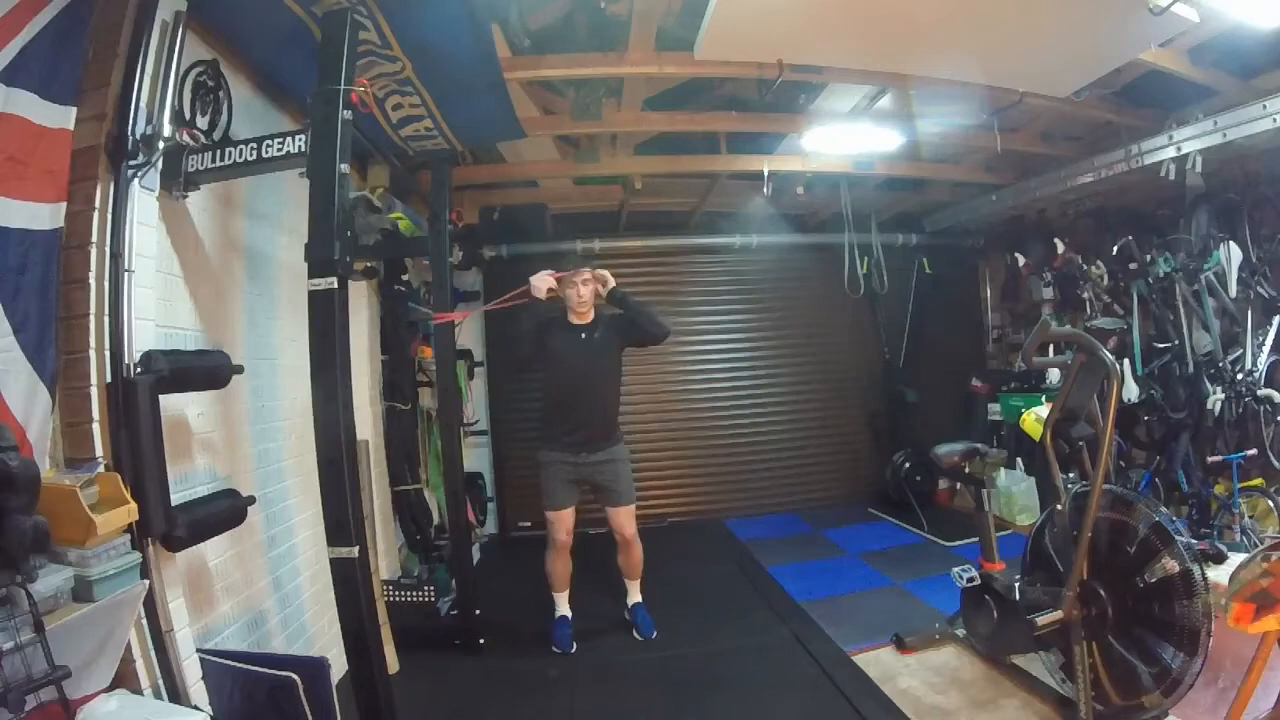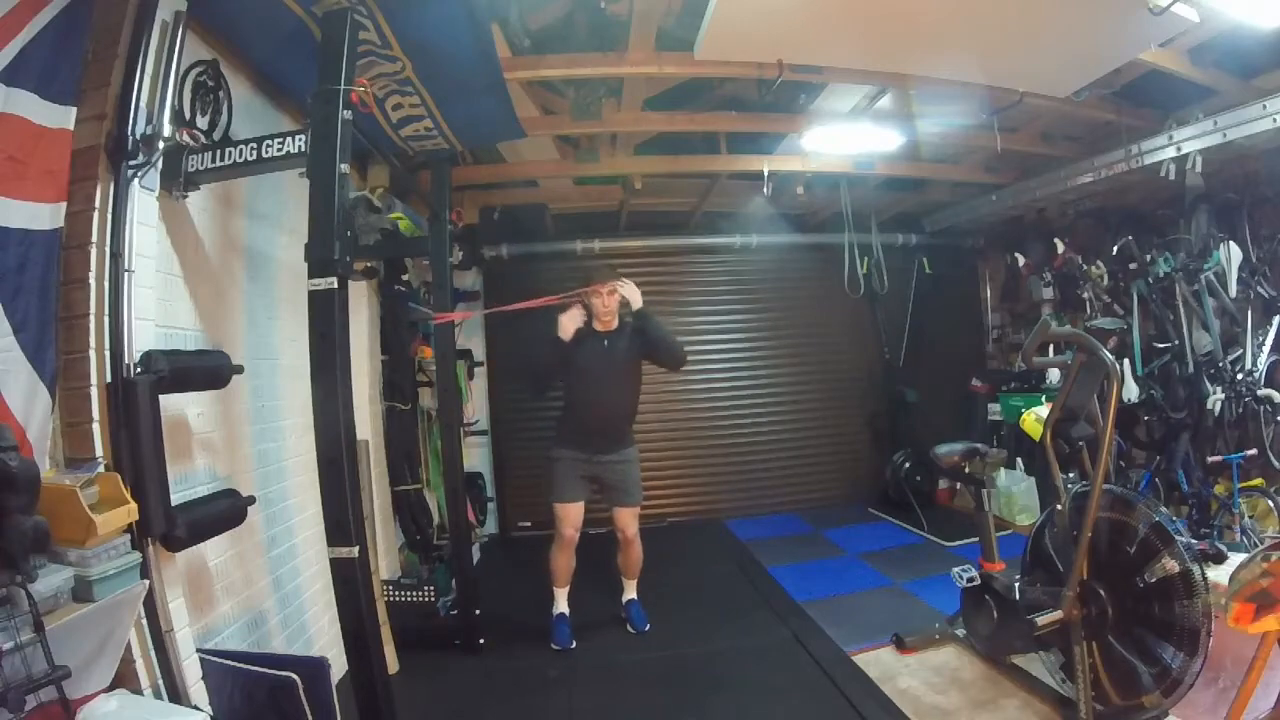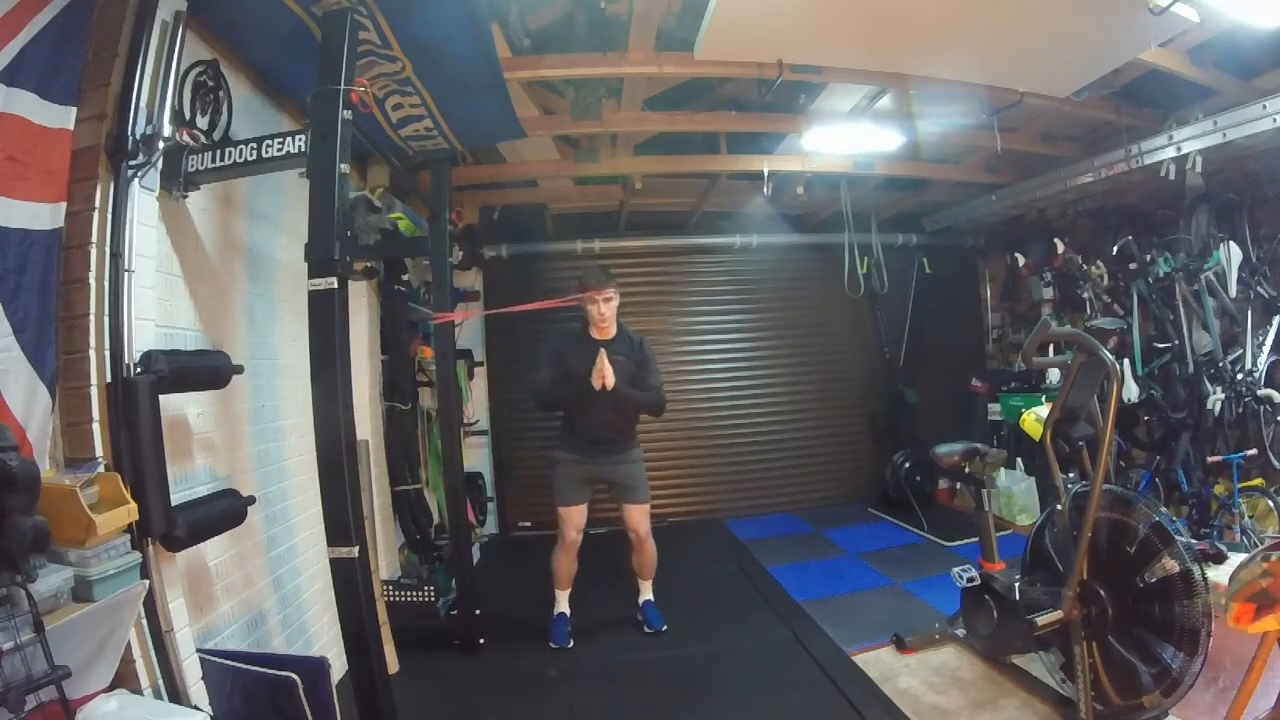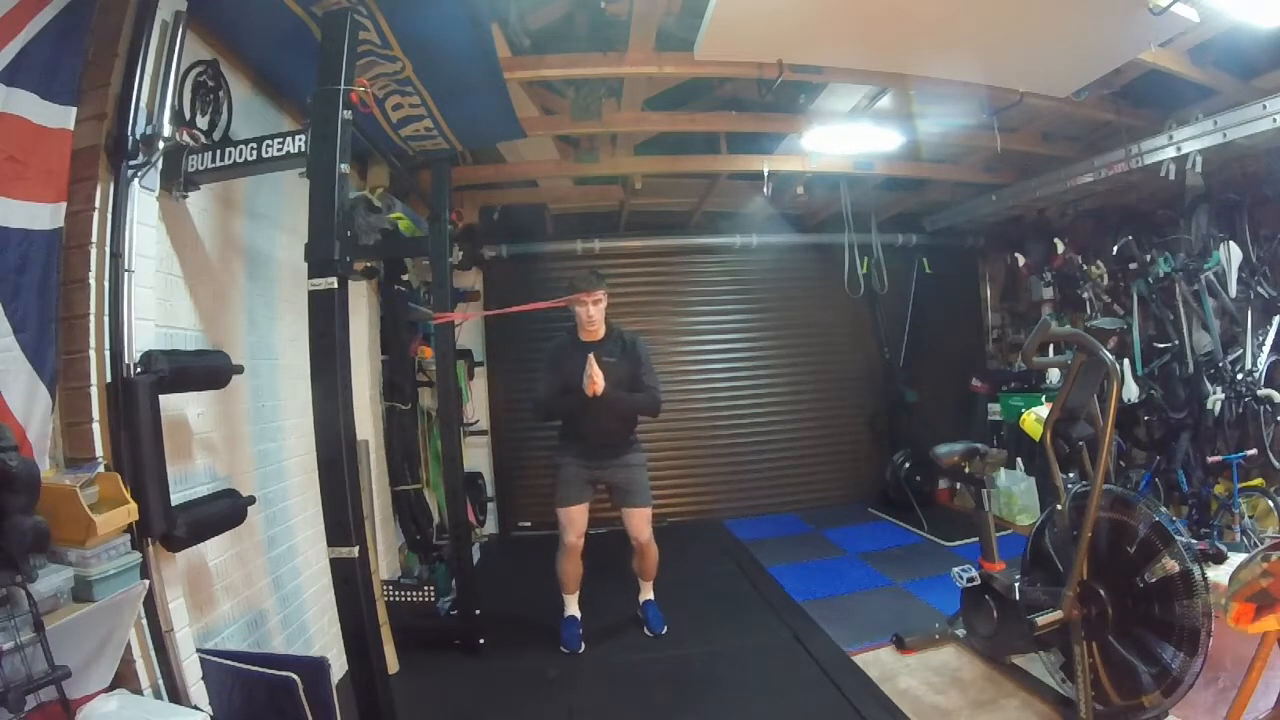
dt=0.7s
person 1, frame 1
left shoulder: (613, 326)
right shoulder: (548, 330)
left elbow: (659, 331)
right elbow: (519, 351)
left wrist: (615, 293)
right wrist: (537, 301)
left hip: (608, 450)
right hip: (560, 455)
left knee: (627, 534)
right knee: (560, 539)
left ankle: (635, 603)
right ankle: (562, 613)
person 1, frame 2
left shoulder: (634, 336)
right shoulder: (573, 338)
left elbow: (676, 359)
left wrist: (641, 310)
right wrist: (560, 340)
left hip: (619, 452)
right hip: (572, 453)
left knee: (628, 533)
right knee: (566, 534)
left ankle: (630, 598)
right ankle: (560, 610)
person 1, frame 3
left shoulder: (636, 347)
right shoulder: (565, 347)
left elbow: (657, 404)
right elbow: (544, 399)
left wrist: (616, 387)
right wrist: (588, 385)
left hip: (623, 454)
right hip: (574, 455)
left knee: (640, 533)
right knee: (569, 537)
left ankle: (646, 600)
right ankle: (561, 610)
person 1, frame 4
left shoulder: (630, 346)
right shoulder: (560, 351)
left elbow: (652, 403)
right elbow: (545, 408)
left wrist: (606, 392)
right wrist: (581, 393)
left hip: (624, 456)
right hip: (575, 459)
left knee: (642, 538)
right knee: (571, 542)
left ankle: (647, 599)
right ankle: (571, 614)
